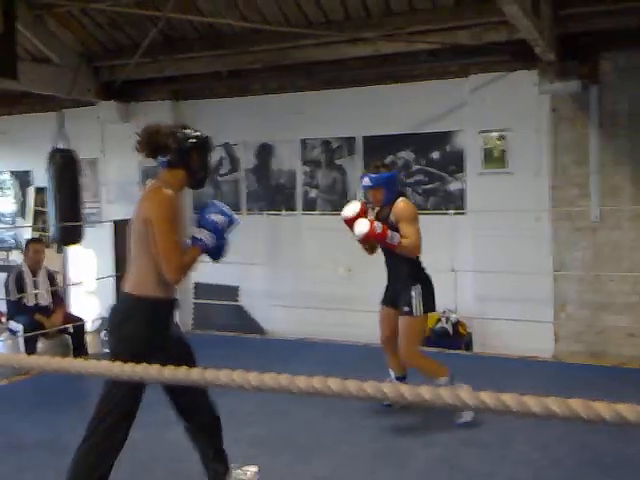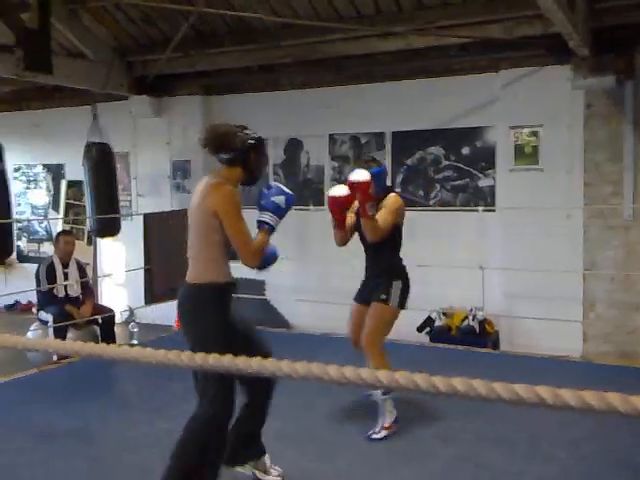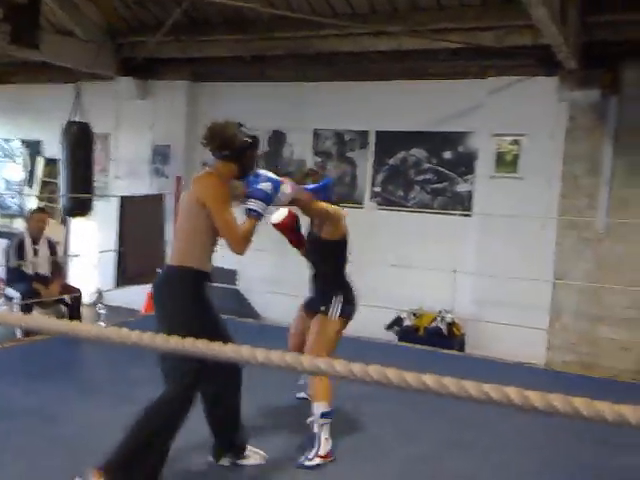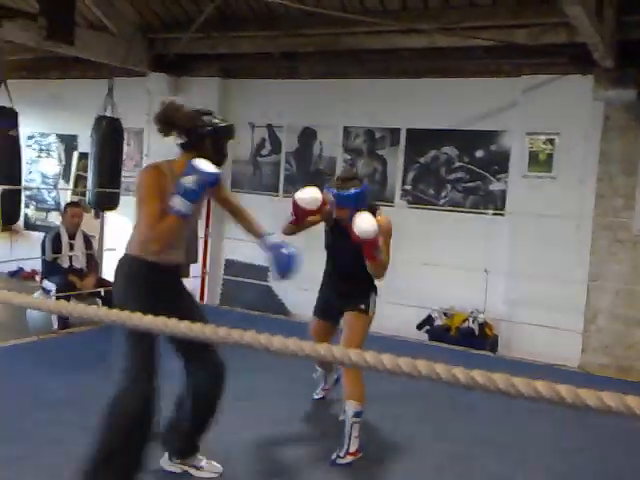
dt=0.4s
person 1, frame 1
left shoulder: (167, 195)
right shoulder: (161, 197)
right elbow: (173, 271)
left wrist: (204, 241)
right wrist: (206, 236)
left hip: (158, 316)
right hip: (139, 318)
left knee: (193, 399)
right knee: (114, 419)
person 1, frame 2
left shoulder: (212, 183)
right shoulder: (223, 191)
right elbow: (250, 255)
left wrist: (260, 247)
right wrist: (270, 218)
left hip: (207, 299)
right hip: (207, 302)
left knee: (261, 371)
right knee: (215, 403)
person 1, frame 3
left shoulder: (212, 180)
right shoulder: (213, 182)
right elbow: (238, 243)
right wrist: (258, 204)
left hip: (187, 286)
right hip: (182, 288)
left knee: (224, 364)
right knee: (182, 387)
left ankle: (229, 448)
person 1, frame 4
left shoulder: (202, 173)
right shoulder: (153, 175)
left elbow: (236, 209)
right elbow: (154, 241)
left wrist: (269, 242)
right wrist: (187, 197)
left hip: (170, 281)
right hip: (139, 278)
left knee: (208, 367)
right knee: (141, 381)
person 2, frame 1
left shoulder: (402, 207)
right shoulder: (379, 210)
left elbow: (413, 249)
right elbow: (370, 249)
left wrist: (381, 234)
right wrist: (361, 229)
left hip: (413, 286)
right hip: (395, 285)
left knee: (409, 355)
right knee: (388, 344)
person 2, frame 2
left shoulder: (393, 201)
right shoulder: (357, 205)
left elbow: (373, 234)
right elbow: (341, 241)
left wrist: (366, 201)
right wrist: (338, 215)
left hip: (391, 280)
right hip: (371, 278)
left knee: (370, 343)
right knee: (356, 338)
left ankle: (387, 414)
person 2, frame 3
left shoulder: (330, 214)
right shoulder: (316, 219)
left elbow: (309, 201)
right wrist: (291, 233)
left hip: (335, 298)
right hip: (321, 295)
right knee: (295, 347)
left ankle: (323, 443)
right ankle: (316, 391)
person 2, frame 4
left shoulder: (380, 222)
right shoulder: (326, 208)
left elbow: (379, 273)
right elbow: (290, 230)
left wrist: (371, 245)
right wrist: (299, 216)
left hip: (359, 296)
right hip: (329, 292)
left ankle: (352, 439)
right ankle: (327, 378)
person 3, frame 1
left shoulder: (49, 274)
right shoulder: (15, 276)
left elbow: (58, 299)
right elbow: (15, 307)
left wrist: (58, 315)
right wrist: (41, 319)
left hip: (46, 314)
right hip: (23, 315)
left knee: (78, 323)
right knee: (29, 327)
person 3, frame 2
left shoulder: (78, 265)
right shoulder: (45, 267)
left elbow: (88, 290)
right elbow: (45, 298)
left wrist: (87, 306)
right wrist: (70, 310)
left hip: (77, 306)
right hip: (51, 307)
left knee: (108, 314)
right knee: (59, 317)
right ankle: (61, 359)
person 3, frame 3
left shoulder: (50, 243)
right shoulder: (17, 243)
left elbow: (58, 269)
right elbow: (14, 273)
left wrist: (56, 285)
right wrist: (38, 288)
left hip: (45, 283)
right hip: (22, 282)
left knee: (75, 294)
right knee: (26, 294)
person 3, frame 4
left shoulder: (85, 237)
right shoulder: (52, 237)
left elbow: (93, 262)
right elbow: (50, 266)
left wrist: (91, 278)
right wrist: (74, 280)
left hip: (80, 276)
right hip: (55, 276)
left knee: (109, 287)
right knee: (62, 286)
right ankle: (63, 330)
